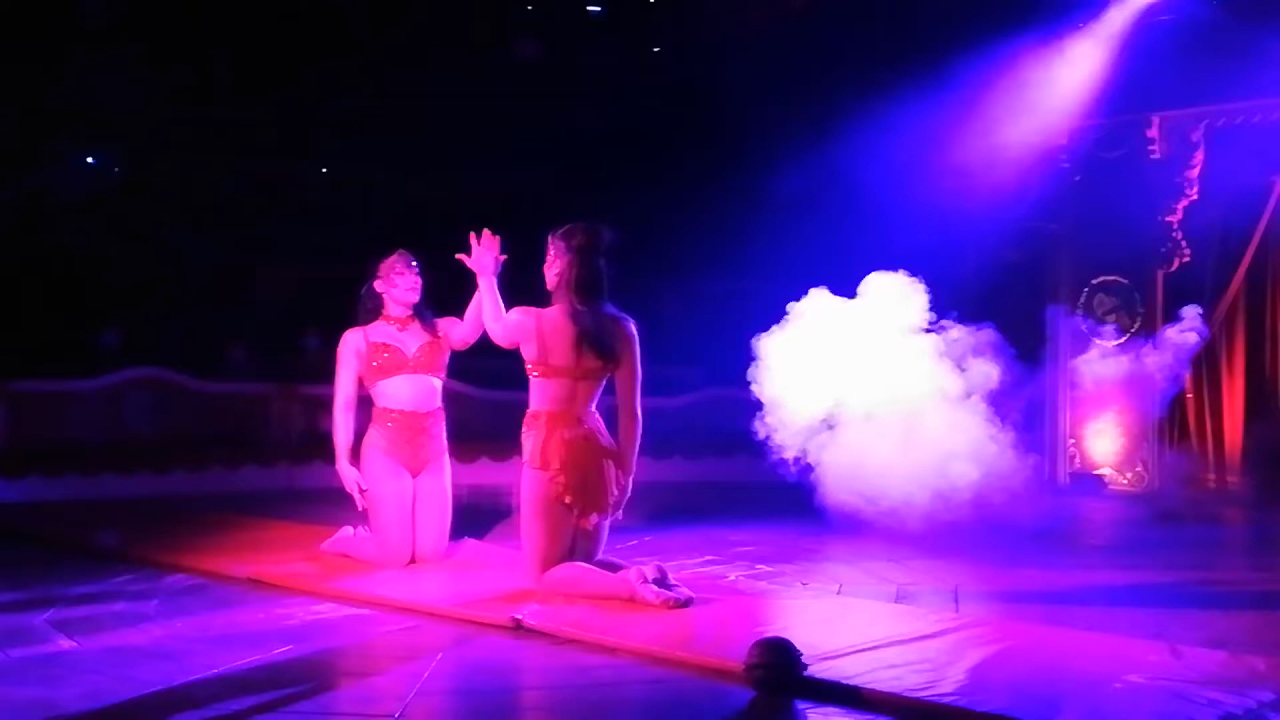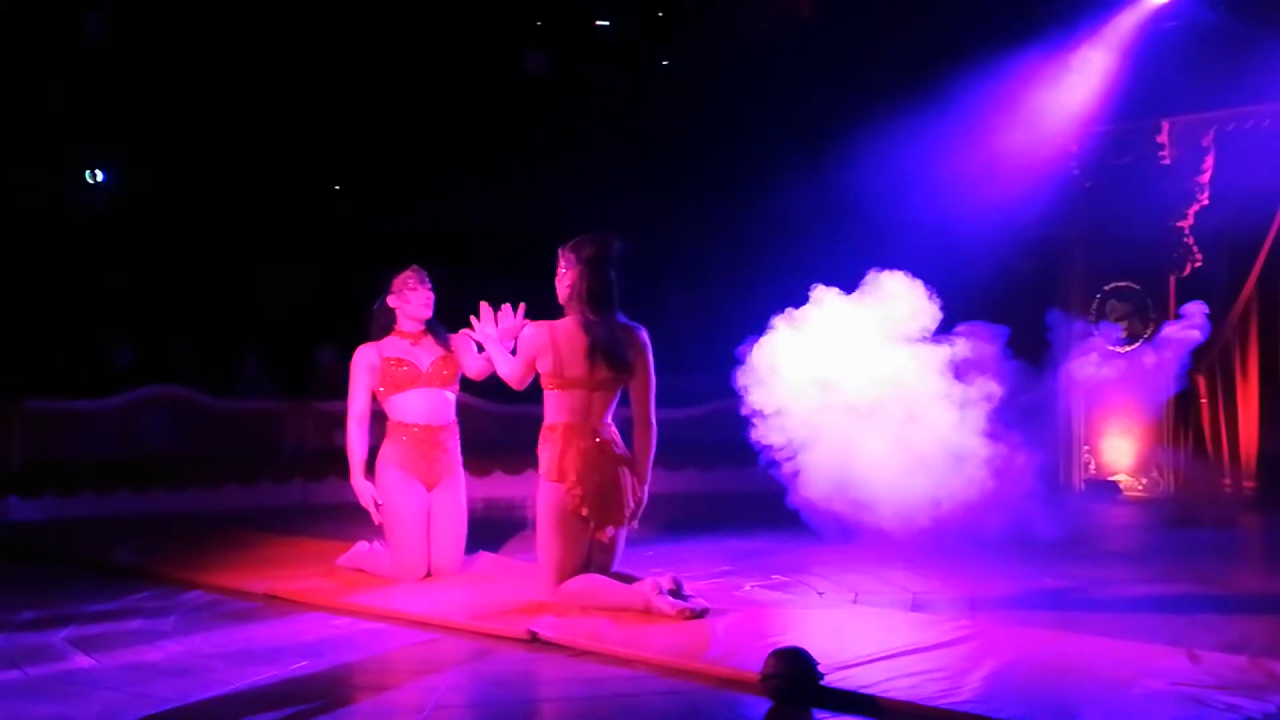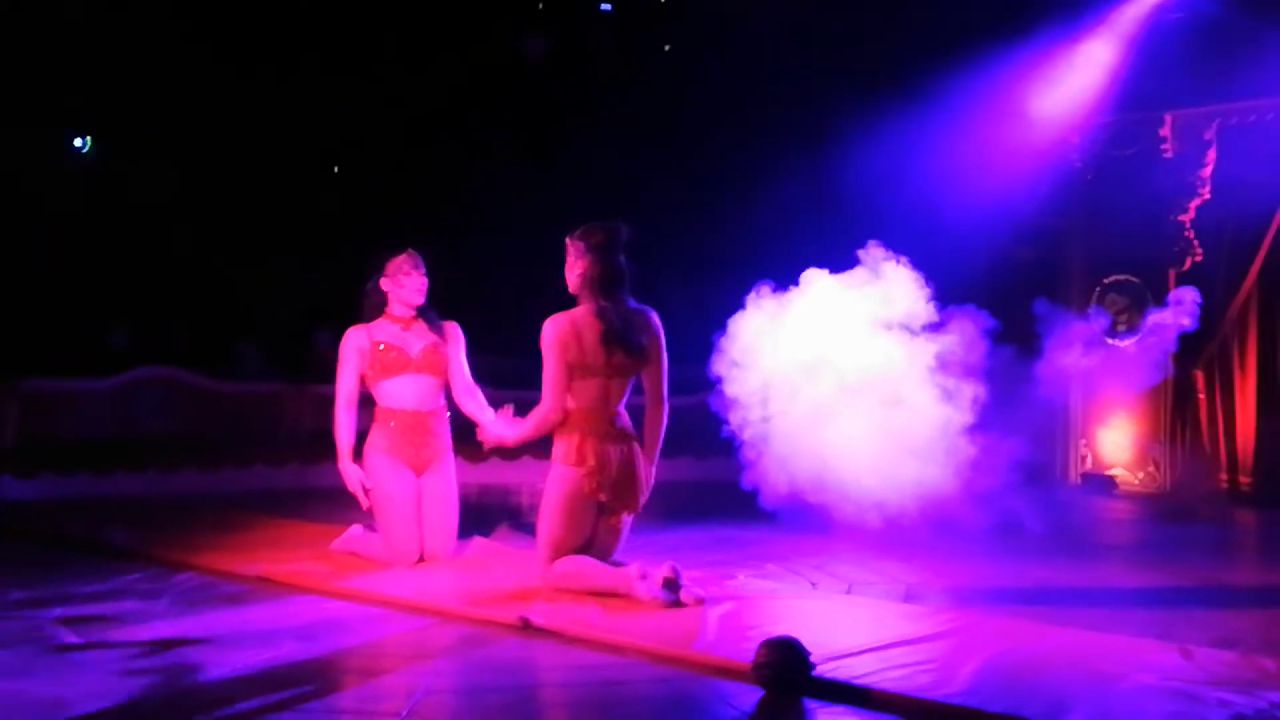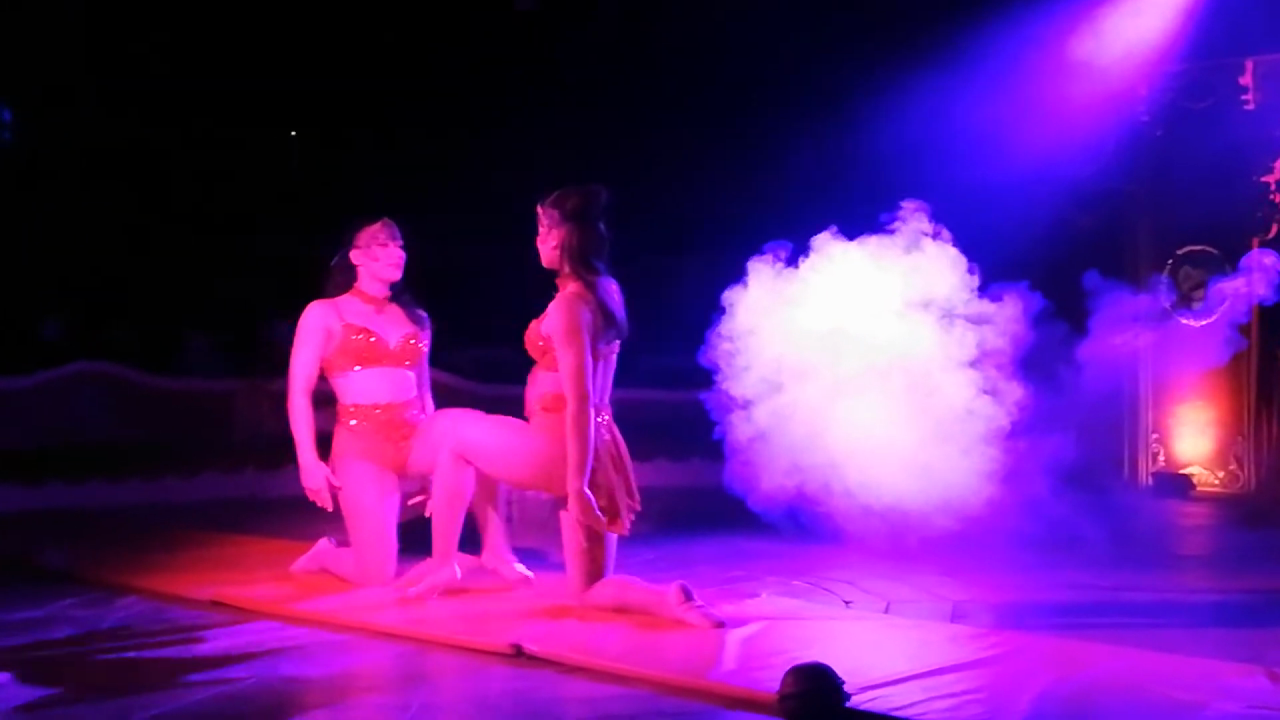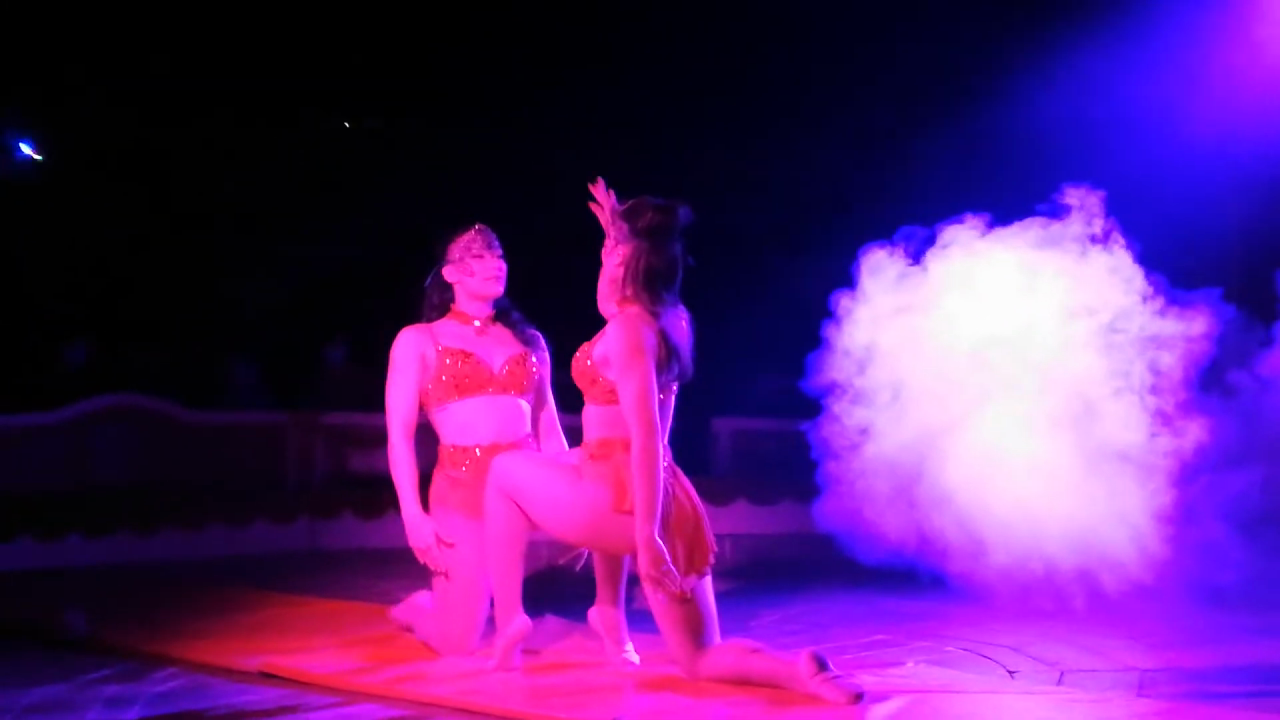
dt=0.7s
person 1, frame 1
left shoulder: (527, 321)
right shoulder: (620, 328)
left elbow: (498, 332)
right elbow: (631, 413)
left wrist: (486, 277)
right wrist: (625, 473)
left hip: (549, 452)
right hip: (596, 452)
left knee: (546, 572)
right knee: (583, 562)
left ankle: (629, 586)
right ankle: (643, 575)
person 1, frame 2
left shoulder: (539, 335)
right shoulder: (634, 338)
left elbow: (516, 380)
right elbow: (646, 422)
left wrist: (493, 345)
right wrist: (641, 482)
left hip: (565, 465)
right hip: (612, 464)
left knee: (562, 585)
right knee: (599, 575)
left ankle: (644, 596)
right ankle: (659, 586)
person 1, frame 3
left shoulder: (560, 328)
right shoulder: (646, 322)
left elbow: (552, 411)
right elbow: (659, 405)
left wrist: (507, 432)
right wrist: (647, 463)
left hip: (580, 453)
right hip: (625, 454)
left knee: (555, 565)
right knee: (588, 563)
left ankle: (634, 582)
right ankle: (655, 577)
person 1, frame 4
left shoulder: (567, 307)
right shoulder: (606, 290)
left elbow: (579, 403)
left wrist: (576, 486)
left hip: (563, 449)
right hip: (603, 451)
left knee: (454, 435)
right knee: (590, 589)
left ankle: (444, 564)
right ankle: (668, 600)
person 1, frame 5
left shoulder: (630, 329)
right shoulder: (671, 317)
left elbow: (645, 438)
right elbow: (608, 304)
left wrist: (646, 536)
right wrist: (615, 226)
left hip: (622, 501)
right hip: (666, 506)
left knee: (505, 471)
right knee: (701, 660)
left ankle: (509, 622)
right ankle: (800, 673)
person 2, frame 1
left shoulder: (440, 329)
right shoulder: (357, 338)
left elbow: (467, 335)
right elbow: (343, 405)
right wrist: (343, 462)
left hip: (432, 448)
right hip: (385, 447)
left knee: (430, 553)
right knee: (394, 556)
left ankle: (373, 532)
right ankle: (347, 539)
person 2, frame 2
left shoulder: (455, 344)
right shoulder: (371, 354)
left elbow: (478, 370)
right elbow: (357, 419)
left wrist: (501, 344)
right wrist: (358, 477)
left hip: (448, 462)
right hip: (400, 463)
left knee: (448, 567)
right knee: (411, 569)
left ankle: (389, 548)
right ankle: (364, 554)
person 2, frame 3
left shoulder: (447, 332)
right shoulder: (360, 337)
left elbow: (463, 388)
right elbow: (345, 404)
left wrist: (492, 422)
right wrist: (346, 460)
left hip: (437, 447)
right hip: (388, 446)
left knee: (440, 552)
right knee: (403, 555)
left ankle: (384, 530)
right ankle: (357, 539)
person 2, frame 4
left shoulder: (417, 319)
right shoulder: (324, 314)
right elbow: (299, 393)
right wrist: (308, 459)
left hip: (416, 436)
right hip: (360, 444)
right knee: (377, 575)
left ankle: (496, 548)
right ankle: (326, 555)
person 2, frame 5
left shoulder: (529, 341)
left elbow: (549, 429)
right elbow: (399, 436)
right wrist: (413, 514)
right hip: (462, 489)
right ankle: (423, 608)
